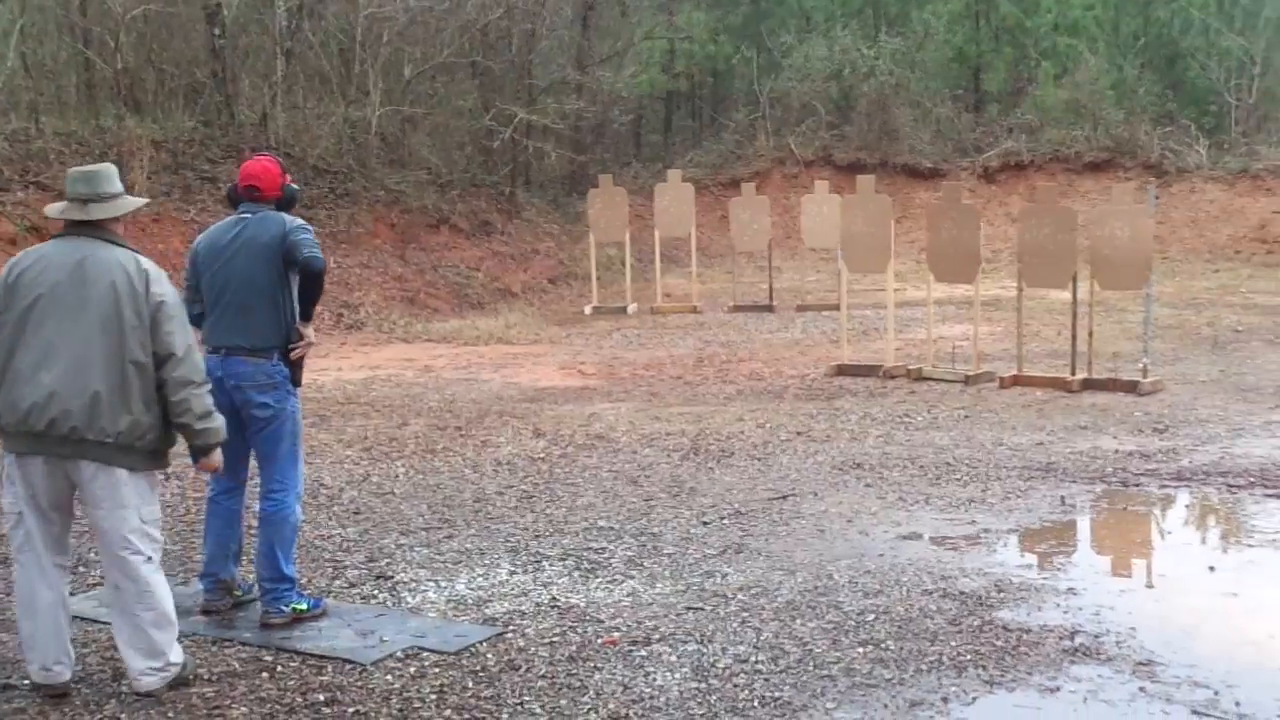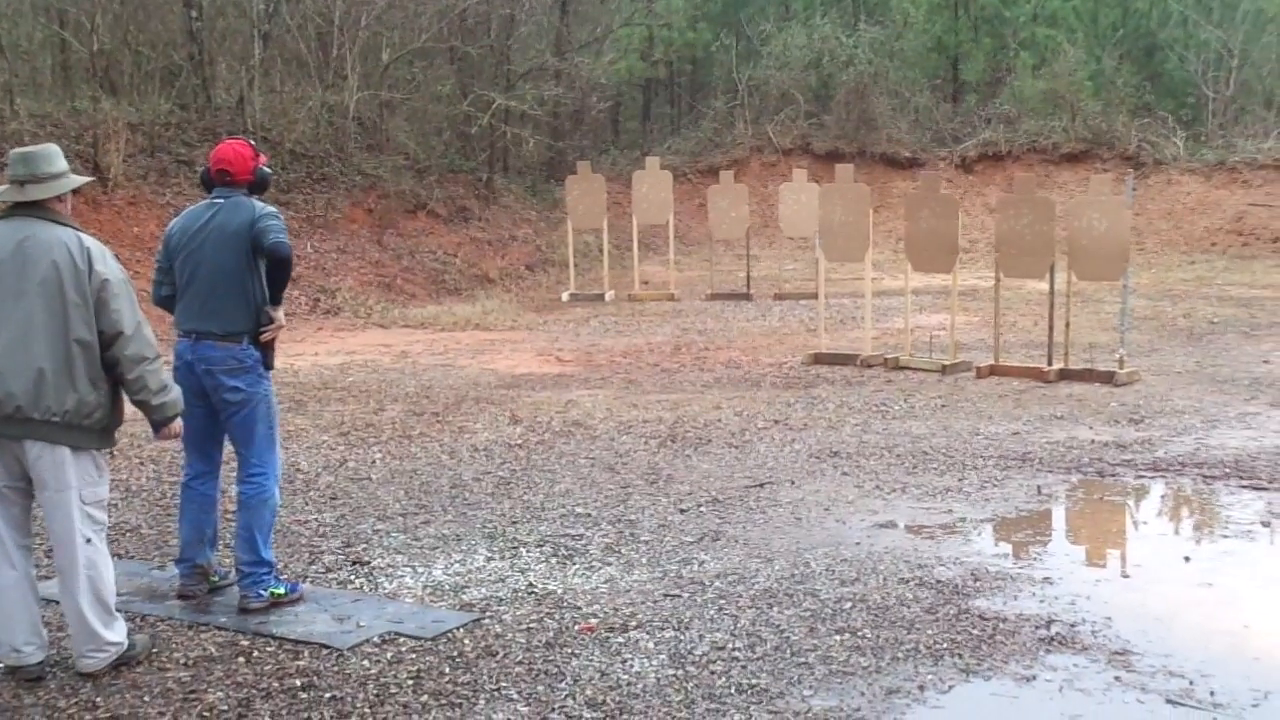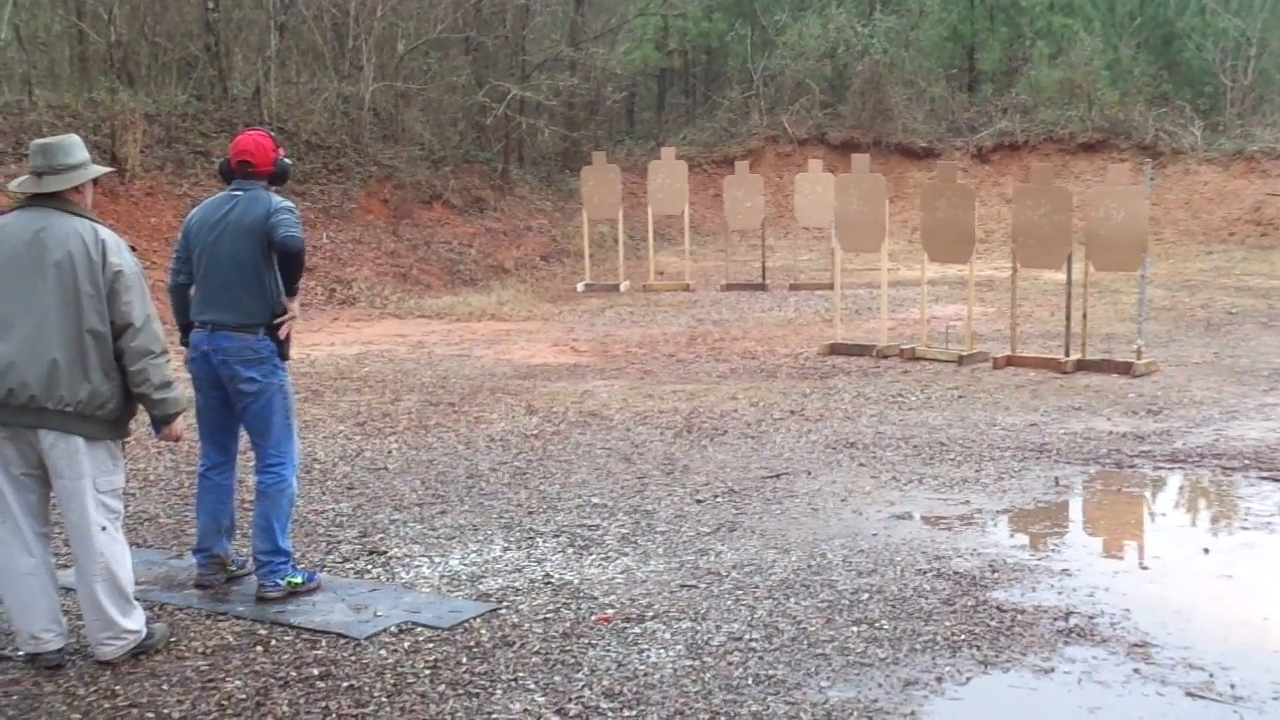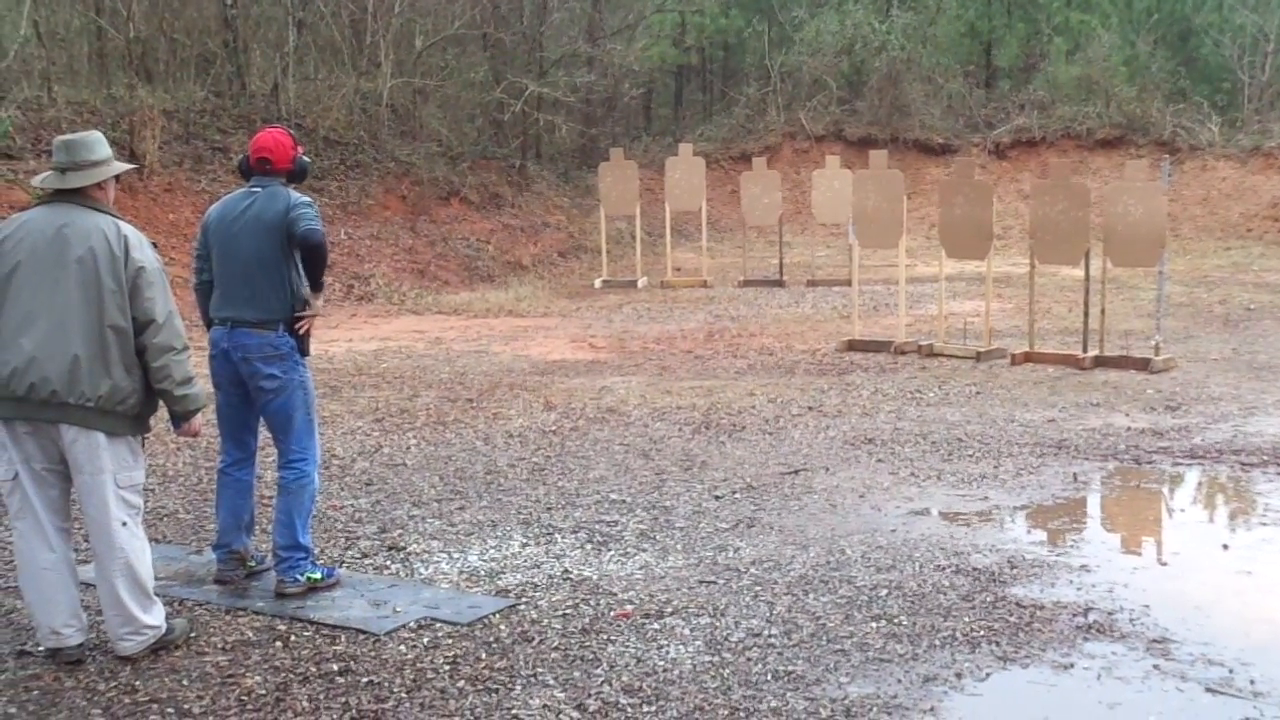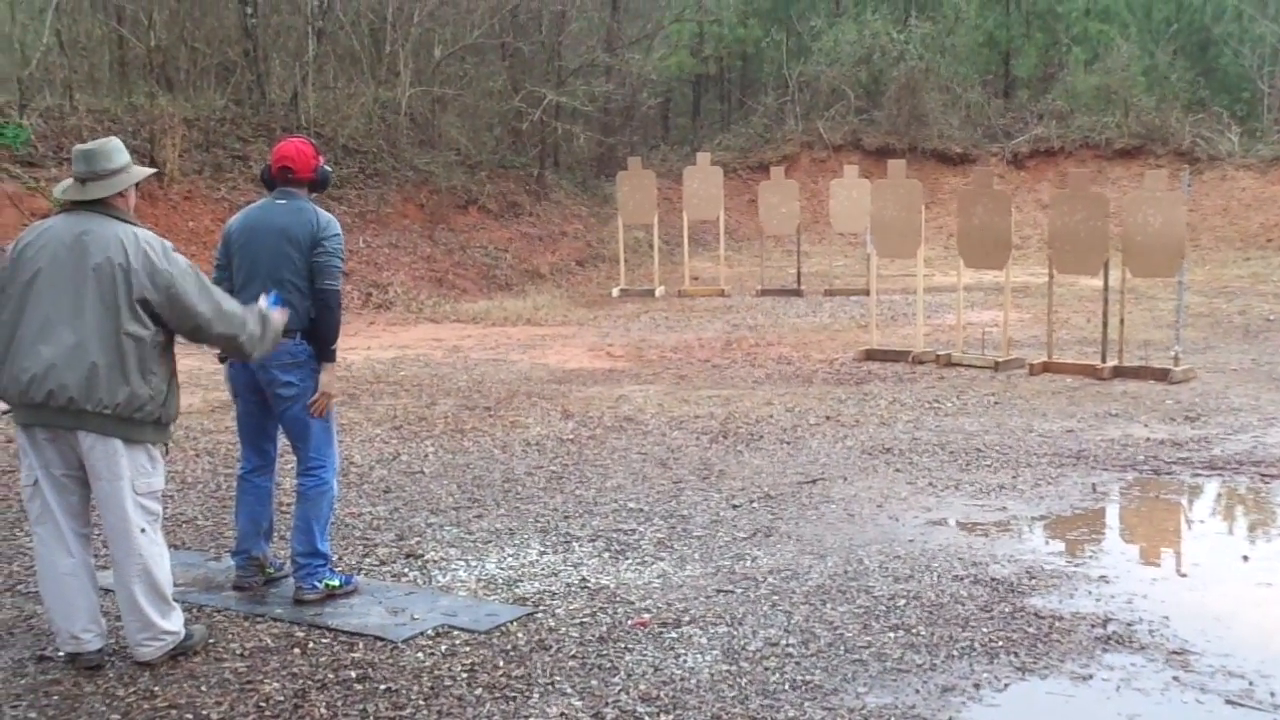
dt=0.7s
person 1, frame 1
right shoulder: (142, 274)
right elbow: (180, 367)
right wrist: (205, 437)
right hip: (114, 438)
right knee: (134, 556)
left ankle: (50, 670)
right ankle: (156, 667)
person 1, frame 2
right shoulder: (86, 253)
right elbow: (130, 343)
right wrist: (162, 408)
right hip: (61, 417)
right knee: (79, 537)
right ankle: (99, 646)
person 1, frame 3
right shoulder: (101, 244)
right elbow: (139, 337)
right wrist: (164, 407)
right hip: (75, 406)
right knee: (95, 525)
right ankle: (117, 635)
person 1, frame 4
right shoulder: (123, 240)
right elbow: (160, 334)
right wrist: (184, 403)
right hip: (96, 402)
right knee: (115, 520)
left ankle: (60, 635)
right ankle: (137, 631)
person 1, frame 5
right shoulder: (142, 250)
right elbow: (211, 313)
right wrist: (265, 325)
right hip: (113, 409)
left knee: (57, 526)
right knee: (133, 527)
left ankle: (80, 640)
right ankle: (157, 636)
person 2, frame 1
left shoulder: (206, 240)
right shoulder: (288, 228)
left elbow: (194, 312)
right elbow: (313, 265)
right wrist: (305, 320)
left hip: (217, 369)
right hip: (265, 372)
left knee: (225, 484)
right knee: (281, 488)
left ankle: (218, 586)
right ankle: (279, 600)
person 2, frame 2
left shoulder: (180, 223)
right shoulder: (258, 213)
left elbow: (162, 294)
right elbow: (280, 251)
right wrist: (273, 305)
left hip: (188, 354)
right hip: (237, 357)
left knee: (199, 468)
right knee: (258, 471)
left ankle: (194, 571)
right ankle: (257, 583)
person 2, frame 3
left shoulder: (199, 214)
right shoulder: (274, 207)
left elbow: (179, 284)
right elbow: (291, 245)
left wrist: (189, 339)
right wrist: (290, 296)
left hip: (205, 345)
right hip: (252, 348)
left knee: (215, 459)
right knee: (277, 462)
left ankle: (212, 561)
right ankle: (275, 573)
person 2, frame 4
left shoulder: (216, 212)
right shoulder: (293, 203)
left elbow: (202, 283)
right elbow: (312, 239)
right wrist: (315, 291)
left hip: (224, 342)
right hip: (272, 344)
left knee: (235, 455)
right knee: (298, 457)
left ankle: (231, 556)
right ankle: (293, 568)
person 2, frame 5
left shoulder: (238, 222)
right shoulder: (321, 223)
left elbow: (220, 294)
right elbow: (327, 299)
left wrist: (230, 354)
right wrist: (327, 365)
left hip: (244, 352)
right hip: (292, 353)
left knee: (255, 462)
right knee: (317, 465)
left ankle: (250, 563)
right ankle: (311, 574)
